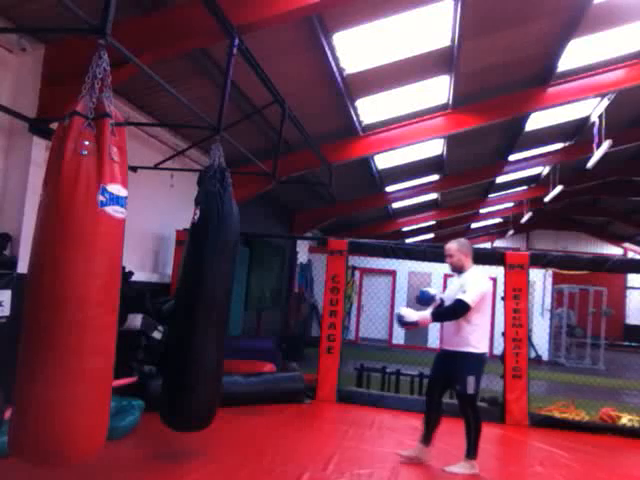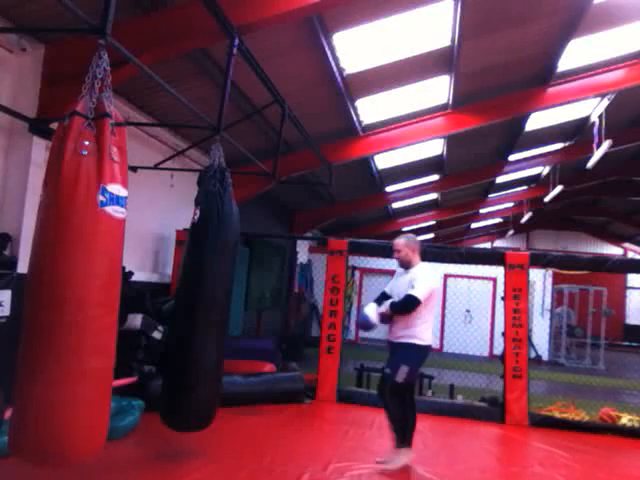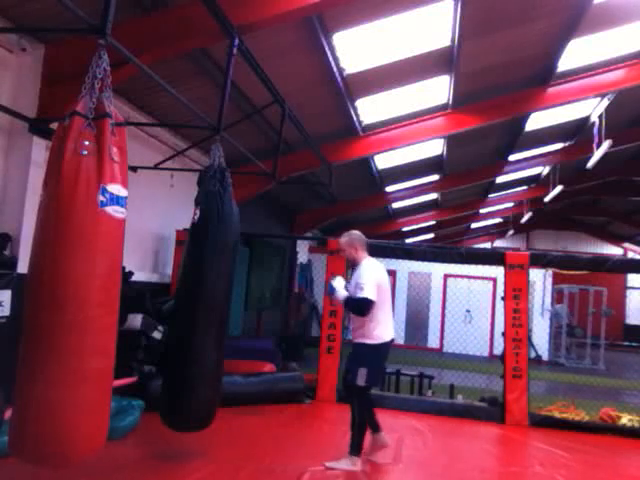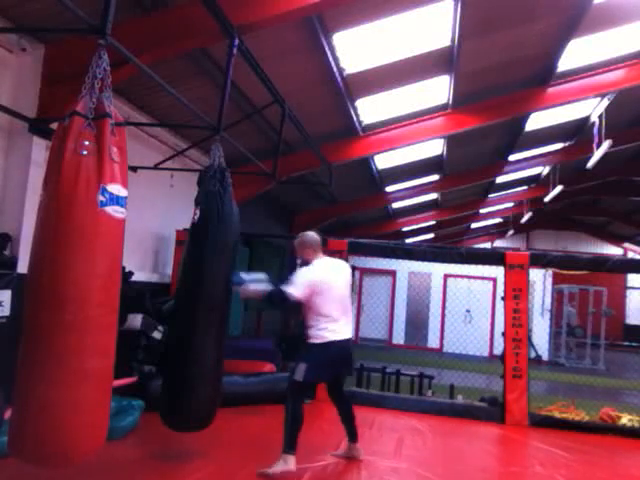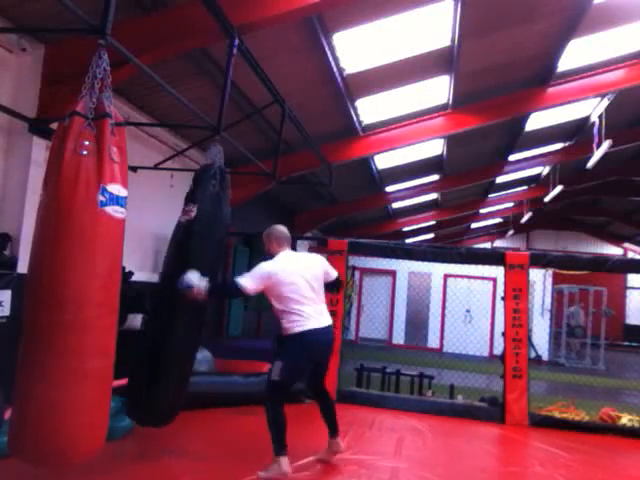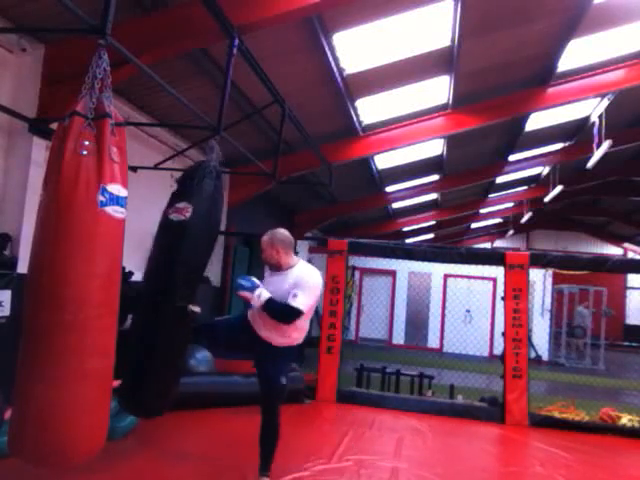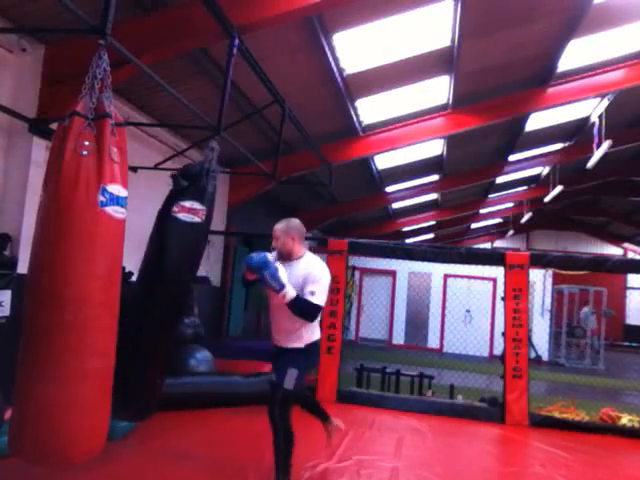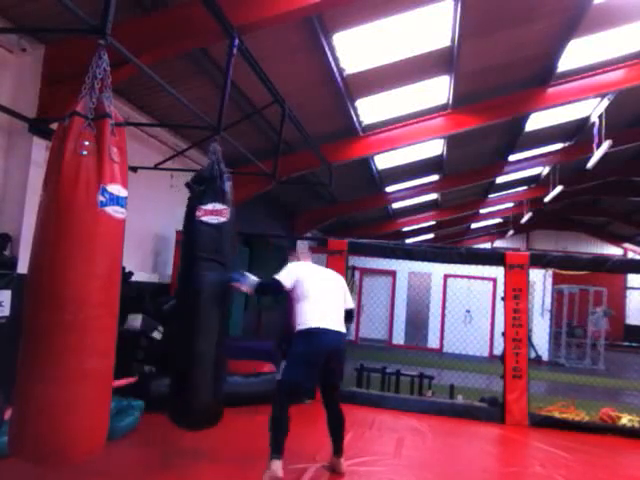
dt=0.5s
person 1, frame 1
left shoulder: (476, 279)
right shoulder: (457, 280)
left elbow: (457, 310)
right elbow: (443, 305)
left wrist: (426, 317)
right wrist: (419, 314)
left hip: (469, 353)
right hip: (449, 350)
left knee: (467, 405)
right knee: (433, 395)
left ankle: (471, 461)
right ankle: (423, 447)
person 1, frame 2
left shoulder: (425, 275)
right shoulder: (401, 274)
left elbow: (407, 305)
right elbow: (383, 299)
left wrist: (387, 308)
right wrist: (374, 310)
left hip: (414, 344)
right hip: (399, 342)
left knee: (387, 390)
right knee: (404, 395)
left ankle: (402, 448)
right ankle: (405, 449)
person 1, frame 3
left shoulder: (367, 271)
right shoulder: (370, 267)
left elbow: (361, 307)
left wrist: (340, 295)
right wrist: (346, 292)
left hip: (371, 343)
right hip: (372, 340)
left knee: (356, 395)
right knee: (357, 391)
left ankle: (354, 458)
right ankle: (378, 435)
person 1, frame 4
left shoulder: (310, 273)
right shoulder: (343, 267)
left elbow: (281, 298)
left wrist: (252, 290)
left hip: (321, 344)
right hip: (343, 340)
left knee: (294, 395)
right knee: (337, 392)
left ankle: (288, 458)
right ankle: (353, 446)
person 1, frame 5
left shoulder: (268, 268)
right shoulder: (315, 259)
left elbow: (234, 288)
right elbow: (336, 283)
left wrist: (200, 288)
left hip: (301, 338)
right hip: (325, 332)
left knee: (274, 396)
right knee: (317, 389)
right ankle: (334, 442)
person 1, frame 6
left shoulder: (310, 278)
right shoulder: (272, 268)
left elbow: (287, 315)
left wrist: (258, 295)
left hip: (279, 347)
right hip: (251, 328)
left knee: (270, 409)
right knee: (205, 332)
person 1, frame 7
left shoulder: (316, 269)
right shoulder: (275, 260)
left elbow: (310, 313)
right elbow: (250, 281)
left wrist: (284, 290)
right wrist: (250, 272)
left hip: (301, 348)
right hip: (282, 344)
left knee: (277, 407)
right knee: (295, 394)
right ankle: (328, 422)
person 1, frame 8
left shoulder: (297, 268)
right shoulder: (337, 277)
left elbow: (275, 287)
right elbow: (350, 315)
left wrist: (249, 284)
left hip: (312, 339)
right hip: (338, 339)
left knee: (281, 400)
right knee: (331, 401)
right ankle: (338, 459)
